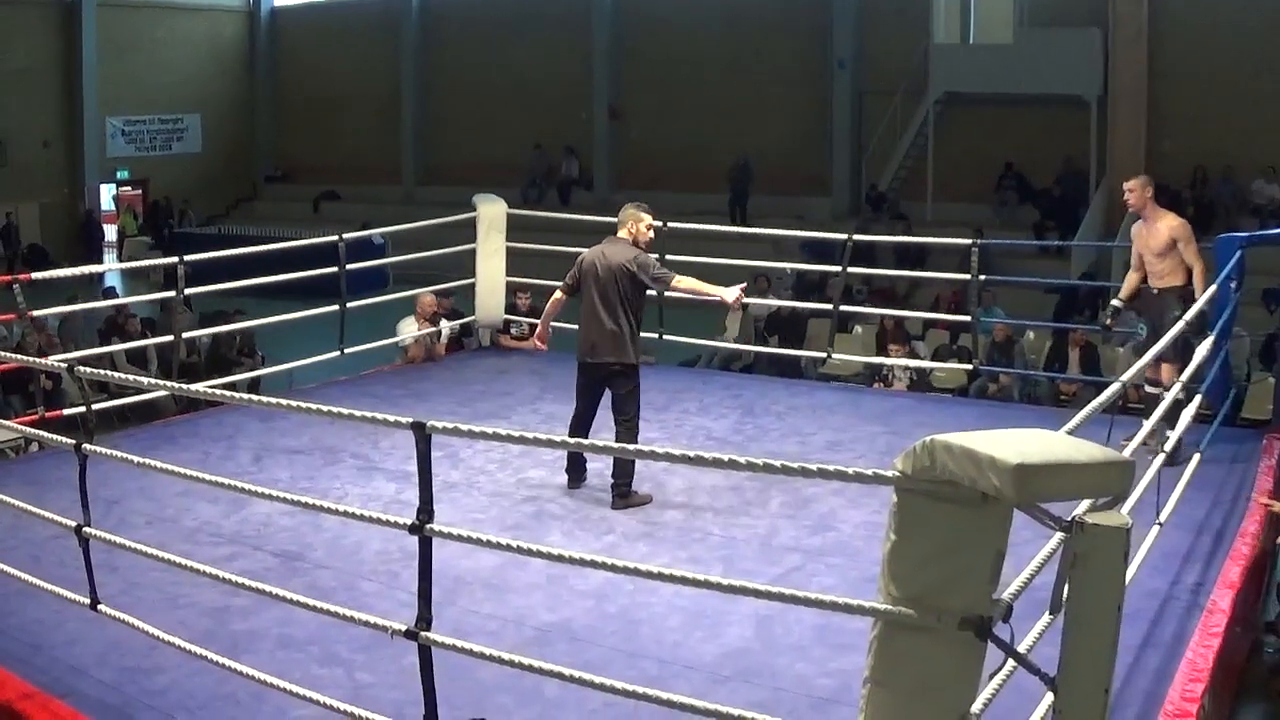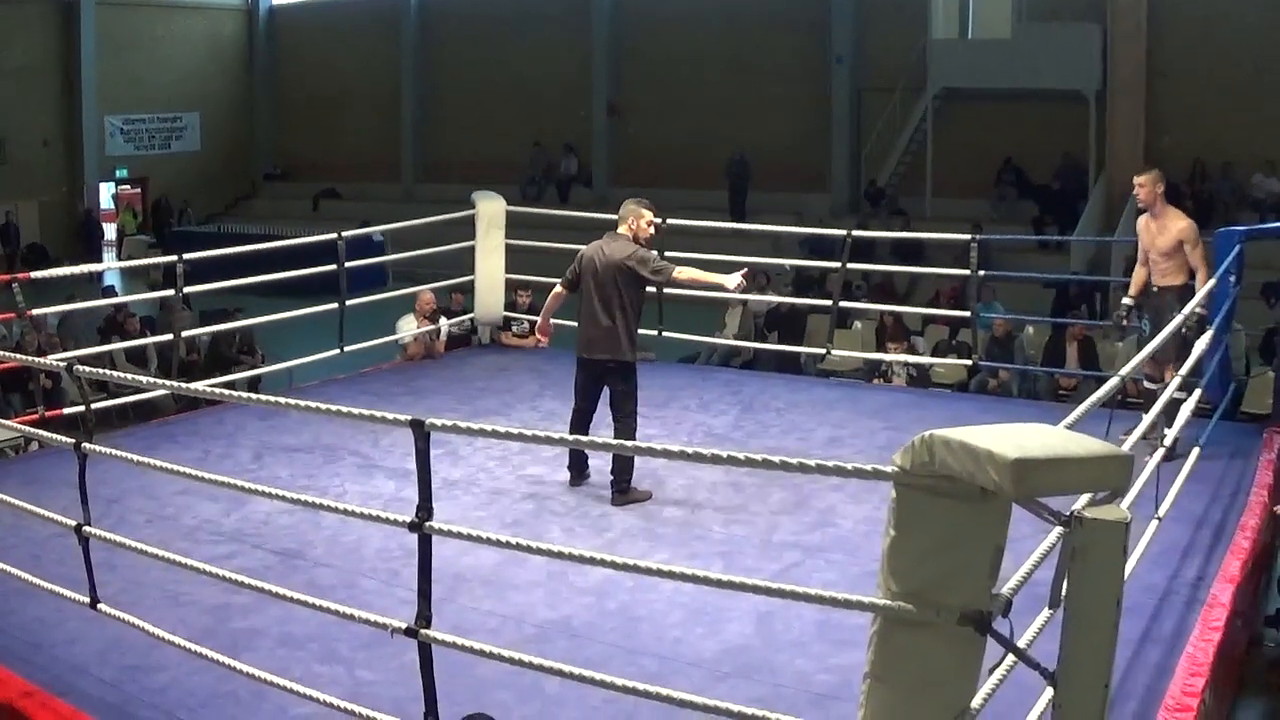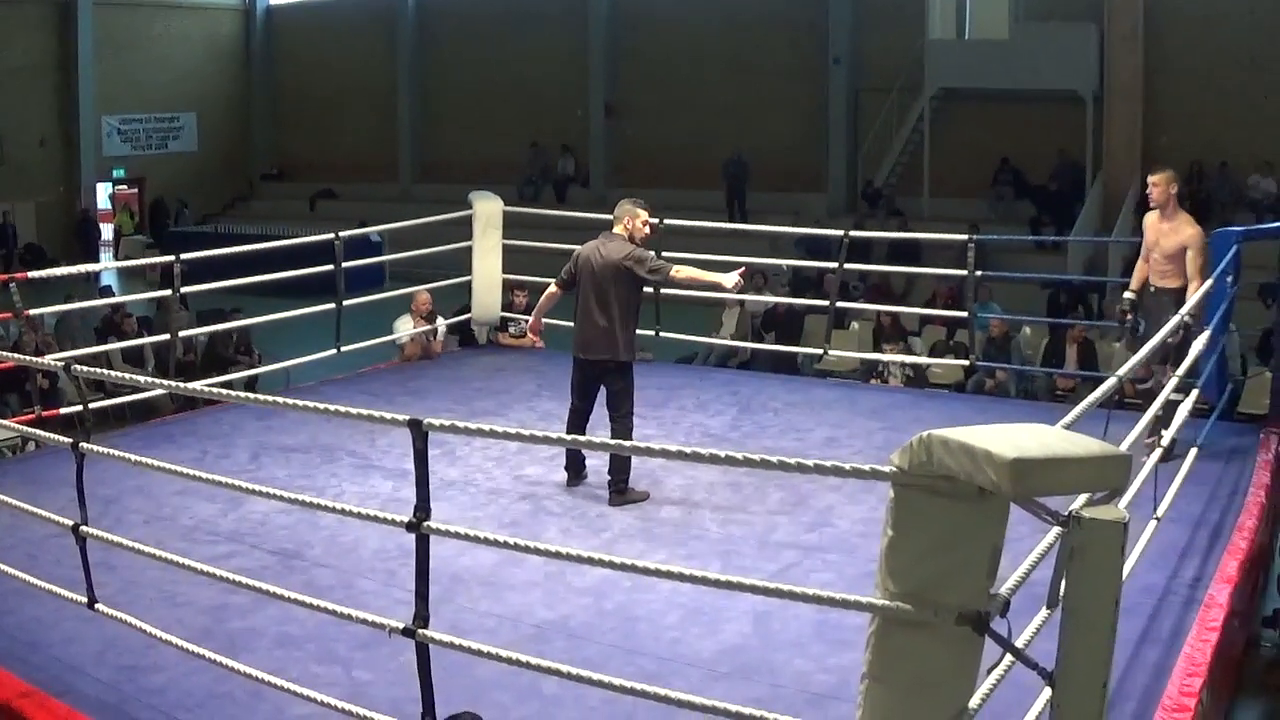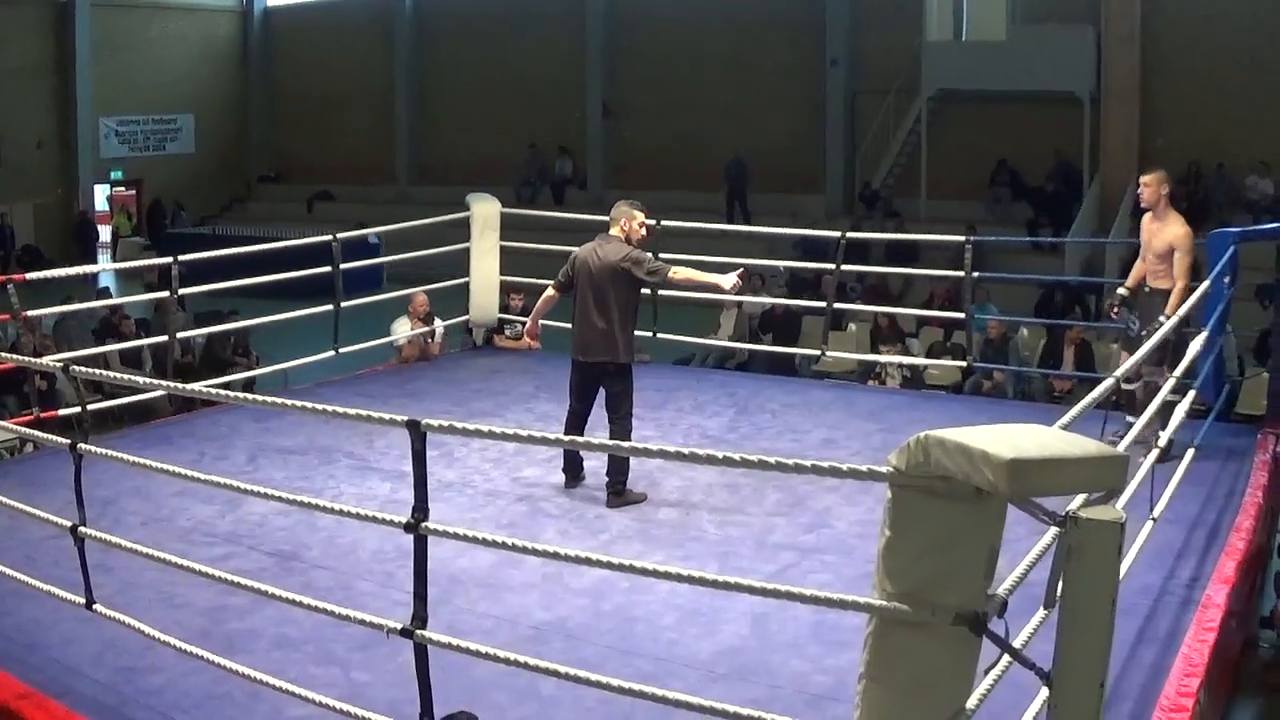
dt=0.3s
person 1, frame 1
left shoulder: (589, 256)
right shoulder: (636, 259)
left elbow: (560, 296)
right elbow: (677, 283)
left wrist: (543, 325)
right wrist: (722, 292)
left hip: (588, 352)
right hip: (621, 355)
left knee: (582, 414)
right knee: (626, 424)
left ankle: (574, 474)
right ankle: (622, 493)
person 1, frame 2
left shoulder: (589, 251)
right shoulder: (634, 255)
left elbow: (560, 290)
right elbow: (679, 274)
left wrist: (544, 319)
right wrist: (723, 280)
left hip: (587, 349)
right hip: (618, 352)
left knee: (582, 410)
right knee: (624, 420)
left ankle: (576, 471)
right ankle: (621, 489)
person 1, frame 3
left shoulder: (584, 251)
right shoulder: (632, 255)
left elbow: (554, 290)
right elbow: (676, 272)
left wrist: (536, 318)
right wrist: (720, 278)
left hip: (584, 349)
right hip: (616, 352)
left knee: (578, 410)
right knee: (621, 420)
left ankle: (574, 471)
right ankle: (619, 489)
person 1, frame 4
left shoulder: (581, 254)
right shoulder: (629, 257)
left elbow: (552, 293)
right elbow: (674, 274)
left wrist: (533, 321)
right wrist: (719, 280)
left hip: (582, 351)
right hip: (615, 354)
left knee: (576, 413)
right knee: (620, 422)
left ankle: (571, 473)
right ankle: (617, 491)
person 2, frame 1
left shoulder: (1175, 225)
right shoulder: (1136, 230)
left elbow: (1197, 267)
right wrist: (1116, 304)
left hip: (1175, 299)
right hip: (1150, 297)
left knee: (1169, 374)
right knee: (1151, 370)
left ankle: (1172, 437)
person 2, frame 2
left shoulder: (1183, 226)
right shoulder: (1141, 223)
left elbow: (1201, 270)
left wrist: (1198, 311)
right wrist: (1128, 302)
left hip: (1177, 297)
right hip: (1152, 295)
left knee: (1173, 370)
right knee: (1150, 365)
left ankle: (1169, 438)
person 2, frame 3
left shoulder: (1191, 232)
right shoulder: (1149, 219)
left elbow: (1194, 280)
left wrist: (1186, 319)
right wrist: (1130, 296)
left hip: (1172, 299)
right hip: (1148, 294)
left knee: (1169, 371)
right knee: (1138, 365)
left ankle: (1167, 438)
right ankle: (1159, 415)
person 2, frame 4
left shoulder: (1180, 232)
right shoulder: (1146, 220)
left elbow: (1182, 282)
left wrist: (1165, 320)
right wrist: (1122, 292)
left hip: (1165, 300)
right hip: (1143, 295)
left knee: (1164, 372)
right knee: (1128, 363)
left ankle: (1165, 439)
right ankle: (1134, 422)
